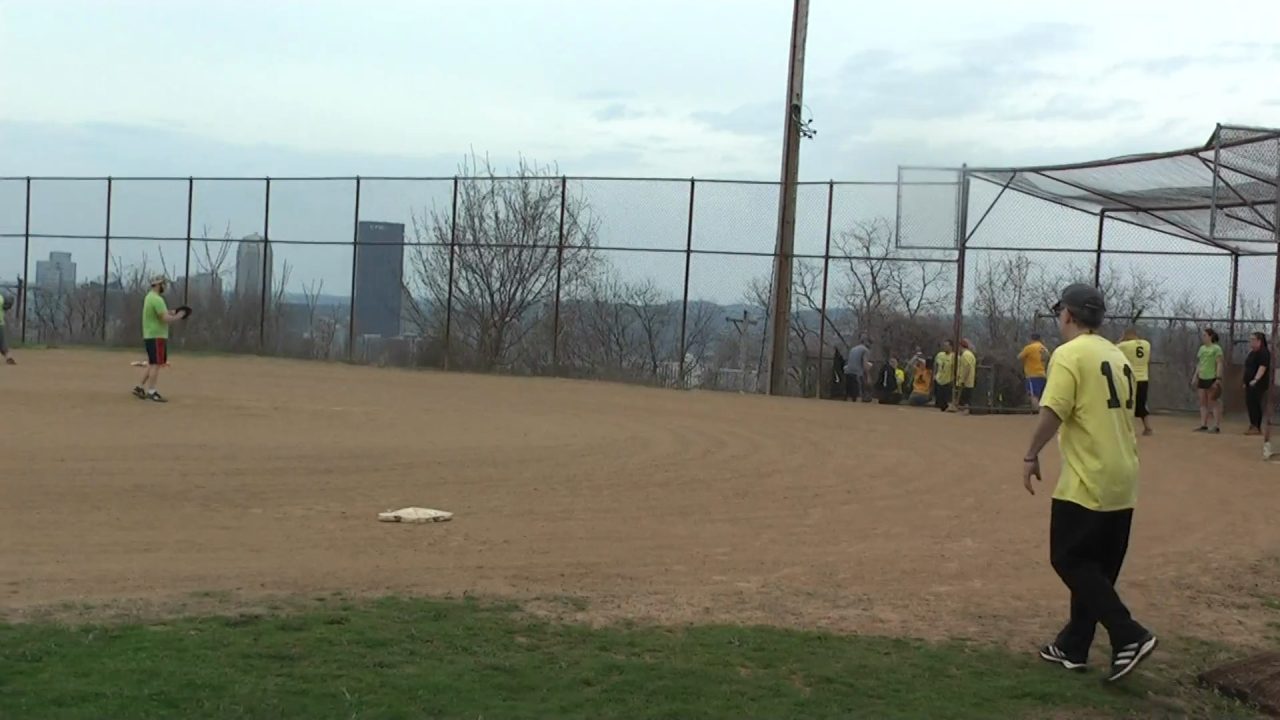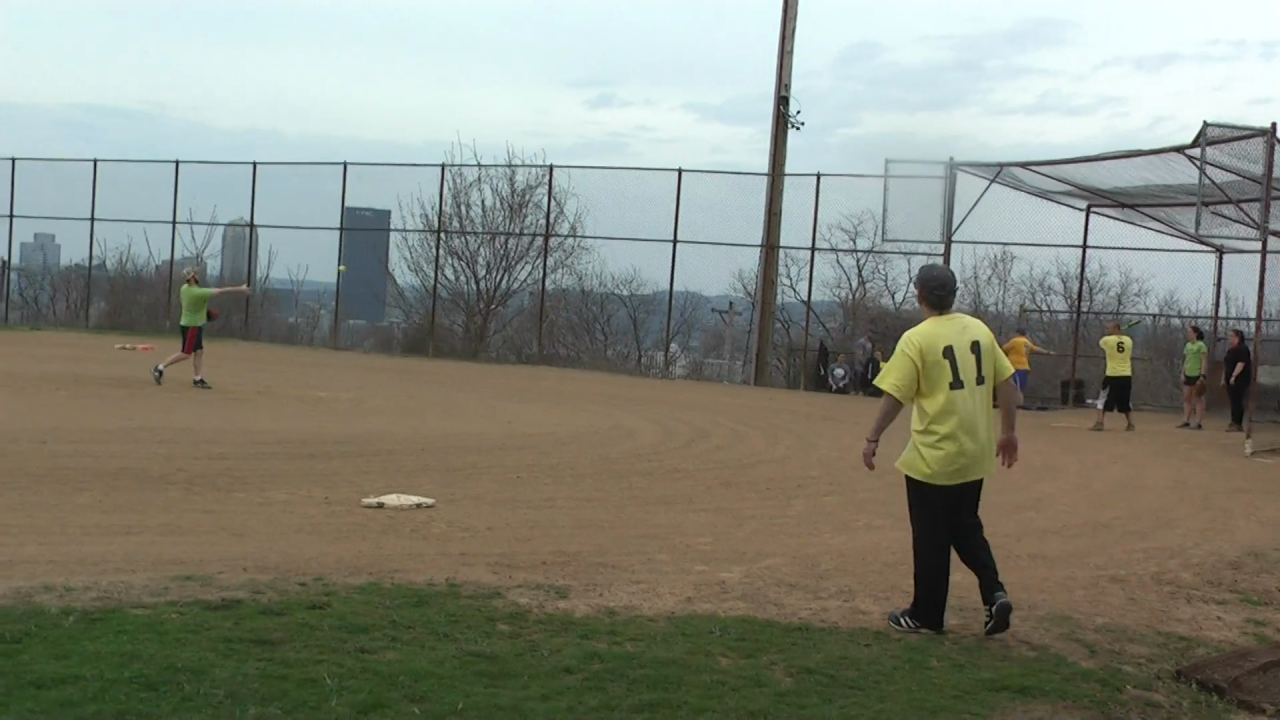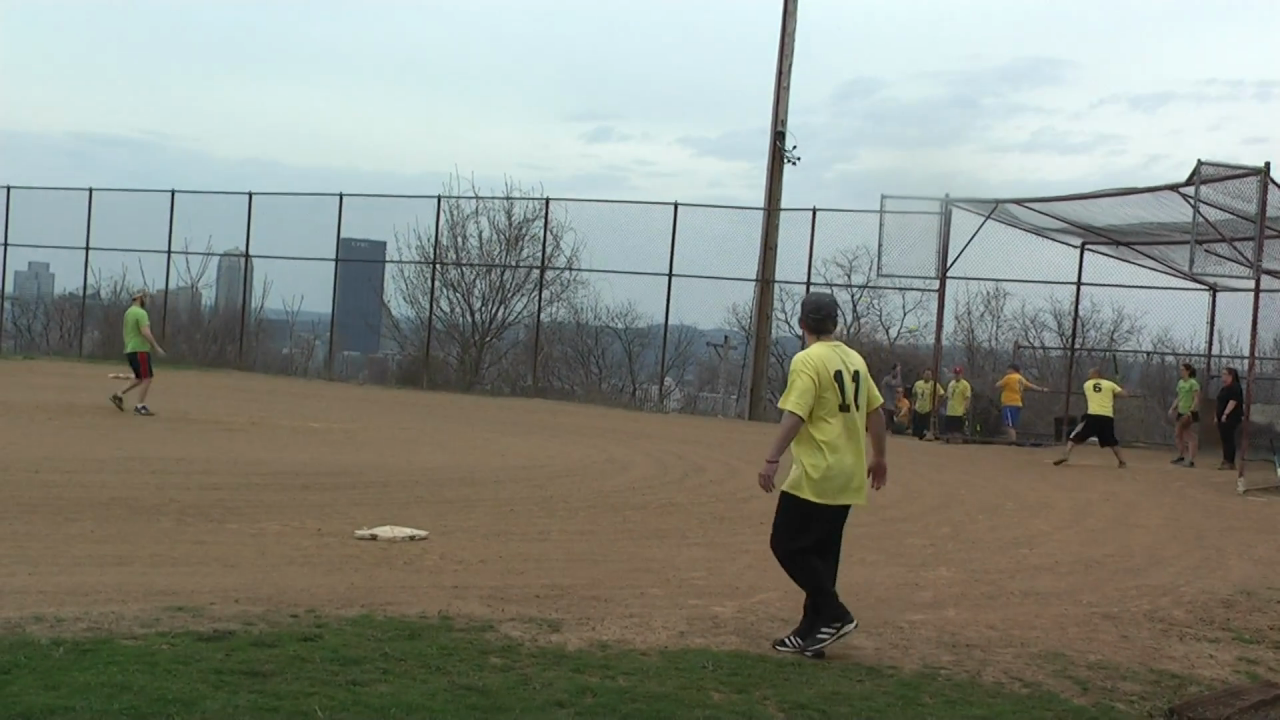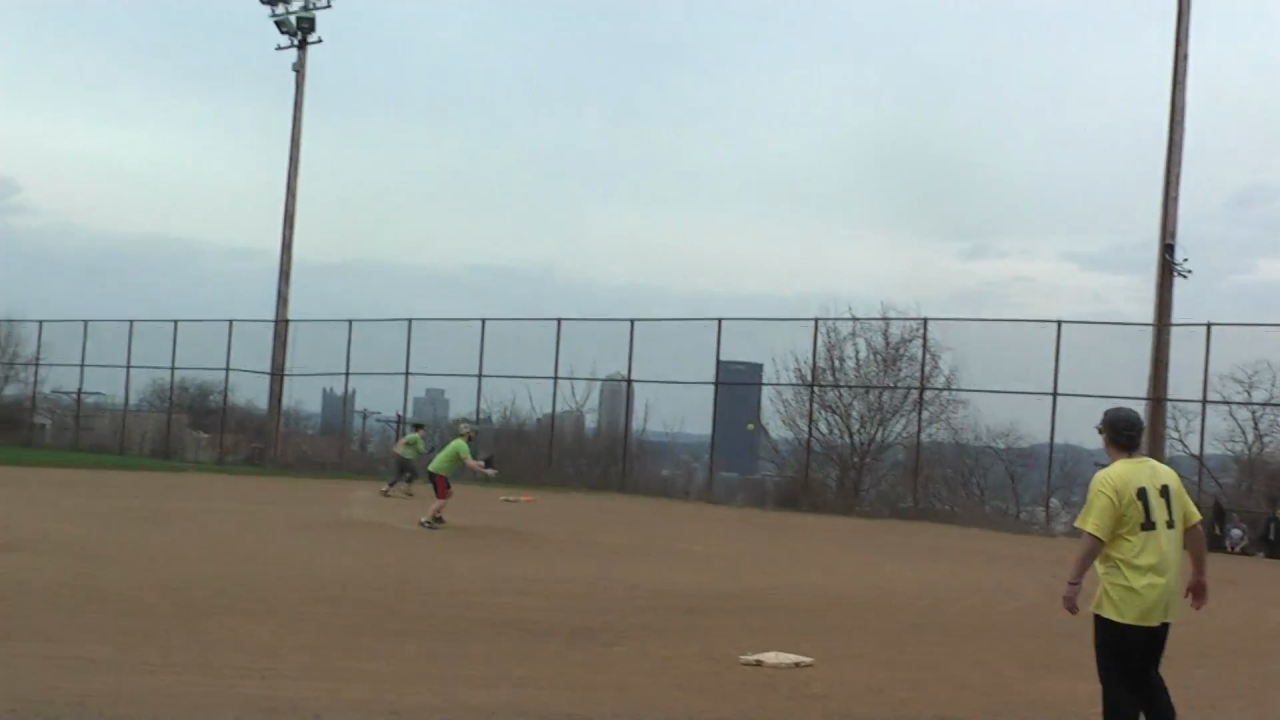
dt=1s
person 1, frame 1
left shoulder: (1069, 354)
right shoulder: (1118, 356)
left elbow: (1053, 411)
right elbow: (1127, 419)
left wrist: (1031, 455)
left hip: (1088, 479)
right hip: (1121, 481)
left knee: (1070, 559)
right knee: (1093, 560)
left ankle: (1129, 636)
right ankle: (1073, 646)
person 1, frame 2
left shoulder: (917, 338)
right shoulder: (980, 330)
left elbow: (894, 395)
right elbow: (1006, 383)
left wrist: (872, 439)
right wrist: (1008, 431)
left hip: (933, 457)
right hip: (974, 456)
left knee: (930, 539)
right knee: (966, 530)
left ankle: (926, 615)
right ankle: (994, 594)
person 1, frame 3
left shoulder: (807, 360)
right shoulder: (854, 358)
left elbow: (794, 416)
right elbow: (875, 411)
left wrist: (771, 460)
right wrist: (878, 456)
left hip: (815, 476)
right hip: (847, 476)
left knee: (788, 545)
right knee: (821, 552)
left ankle: (833, 615)
right ankle: (812, 633)
person 1, frame 4
left shoulder: (1108, 479)
right shoulder: (1167, 474)
left elbow: (1094, 537)
right elbow: (1194, 528)
left wrist: (1074, 581)
right wrist: (1199, 574)
left hip: (1123, 602)
right hip: (1161, 597)
left knee: (1120, 683)
right knee: (1144, 674)
